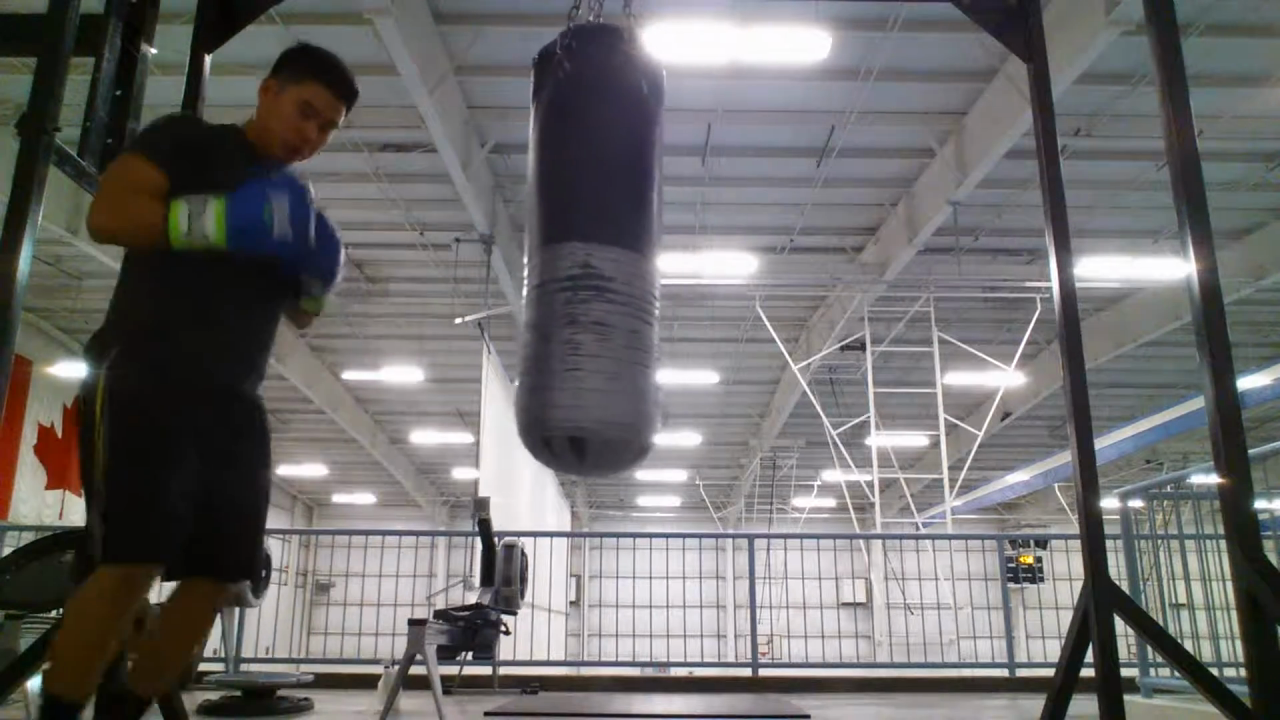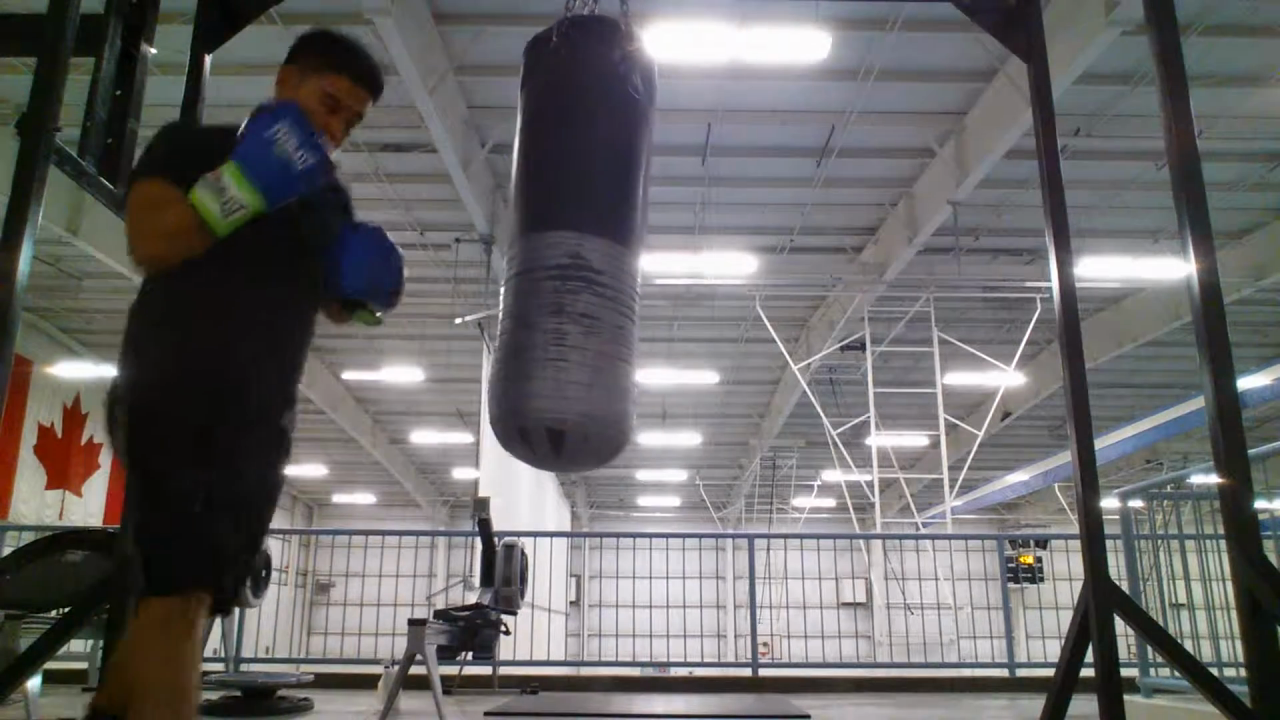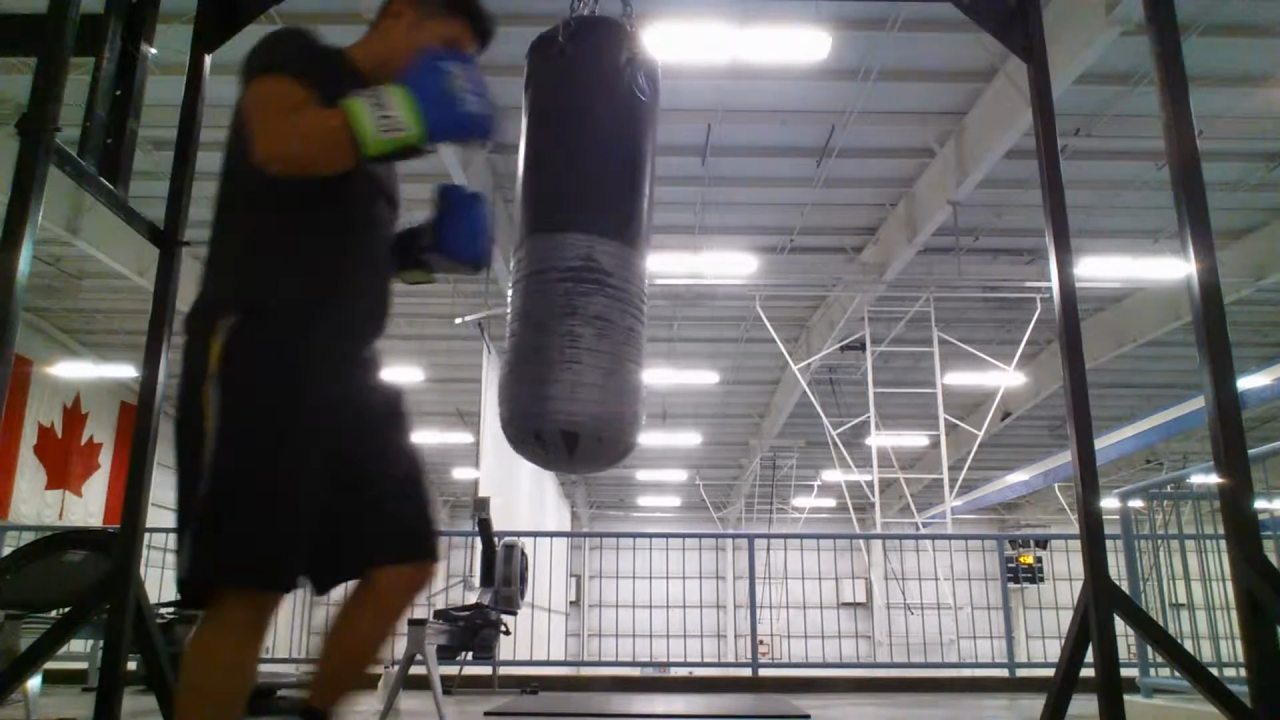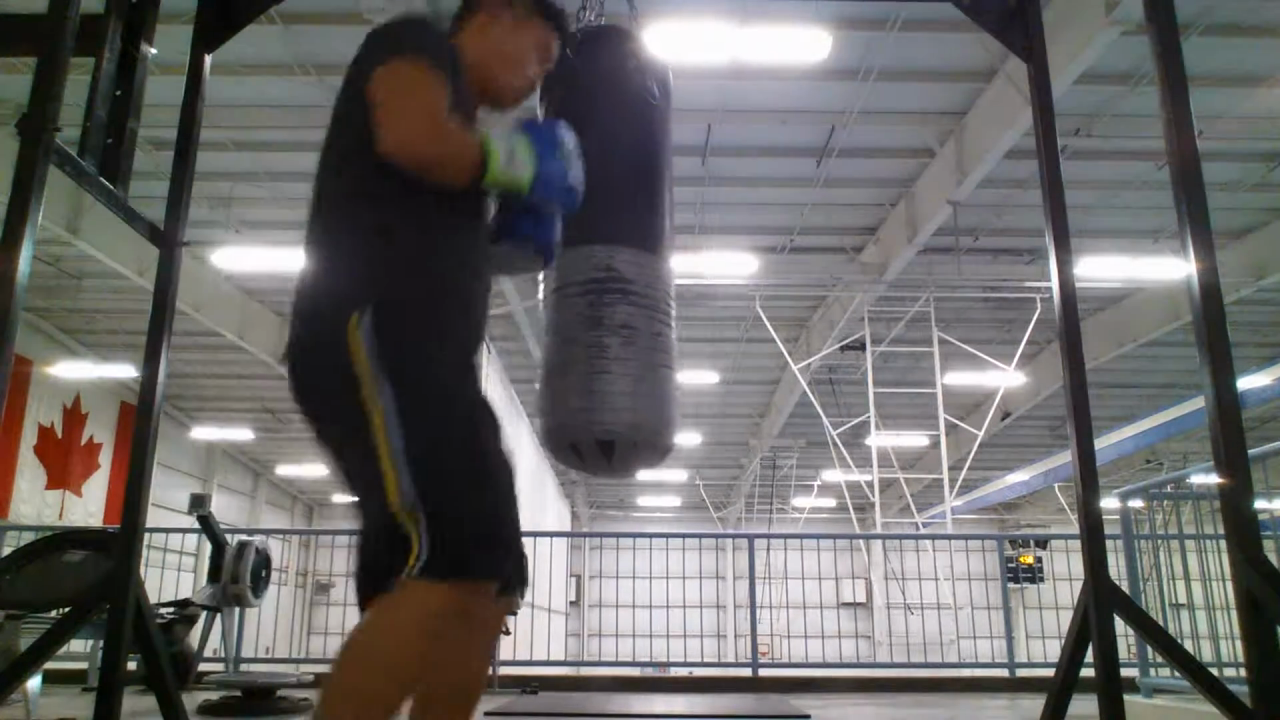
dt=0.3s
person 1, frame 1
left shoulder: (290, 200)
right shoulder: (184, 139)
left elbow: (299, 313)
right elbow: (106, 214)
left wrist: (311, 276)
right wrist: (224, 220)
left hip: (231, 400)
right hip: (142, 380)
left knee: (212, 578)
right knee: (131, 563)
person 1, frame 2
left shoulder: (329, 198)
right shoulder: (191, 146)
left elbow: (336, 301)
right elbow: (149, 242)
left wrist: (364, 285)
right wrist: (251, 180)
left hip: (257, 416)
right hip: (166, 399)
left knee: (202, 598)
right knee: (175, 594)
person 1, frame 3
left shoulder: (379, 141)
right elbow: (283, 147)
left wrist: (427, 246)
right wrist: (411, 113)
left hip: (344, 370)
right hip: (258, 350)
left knee: (403, 566)
right knee: (248, 590)
person 1, frame 4
left shoulder: (447, 113)
right elbow: (407, 137)
left wrist: (510, 237)
right wrist: (520, 163)
left hip: (421, 357)
right hip: (375, 337)
left knee: (477, 590)
right knee: (447, 574)
